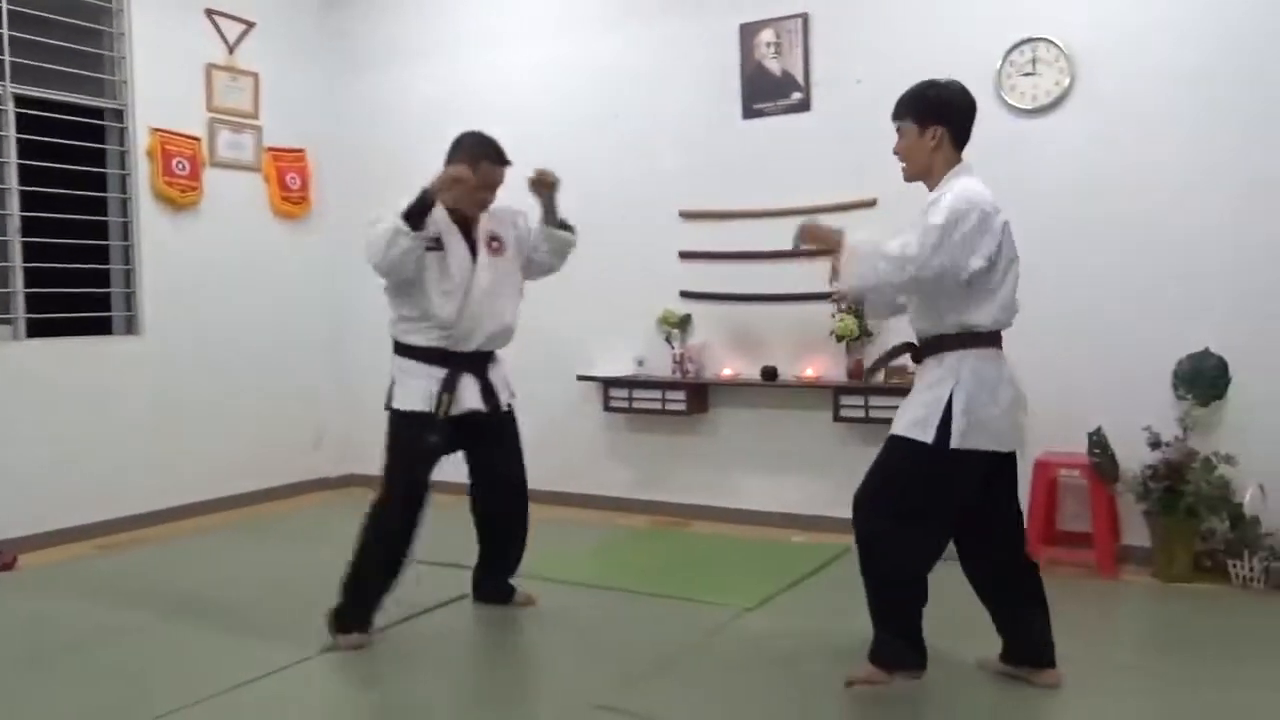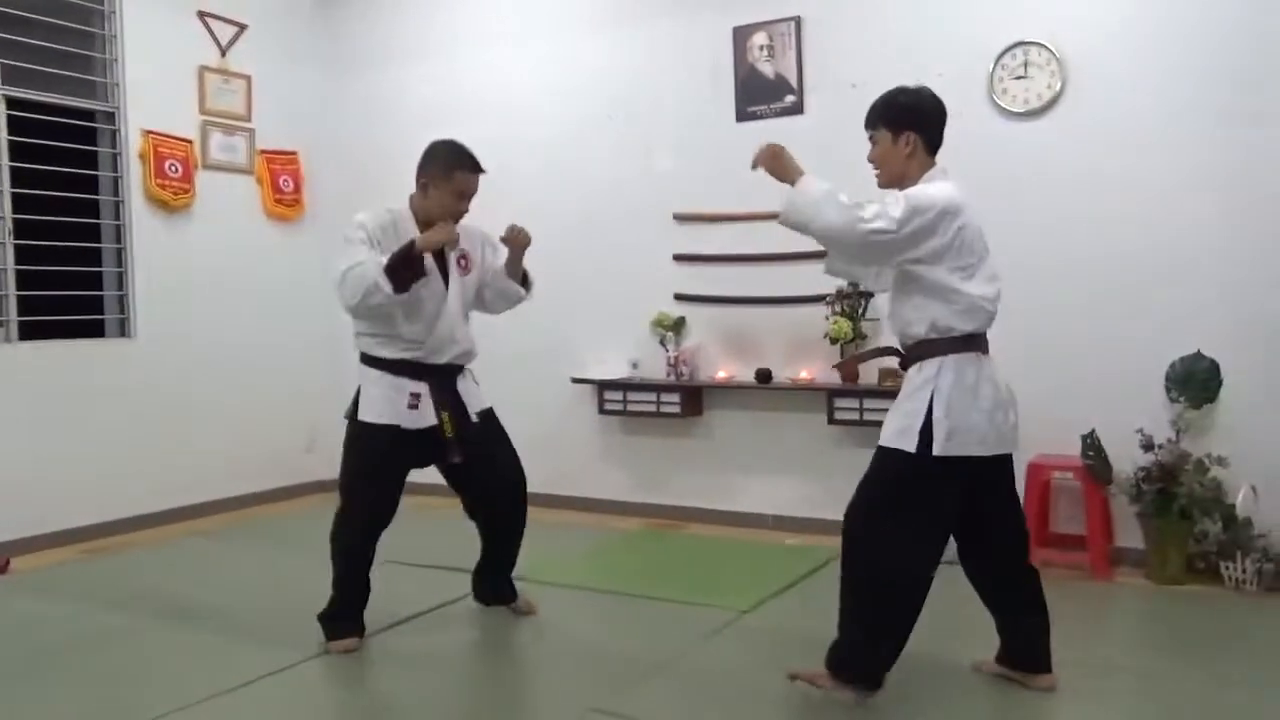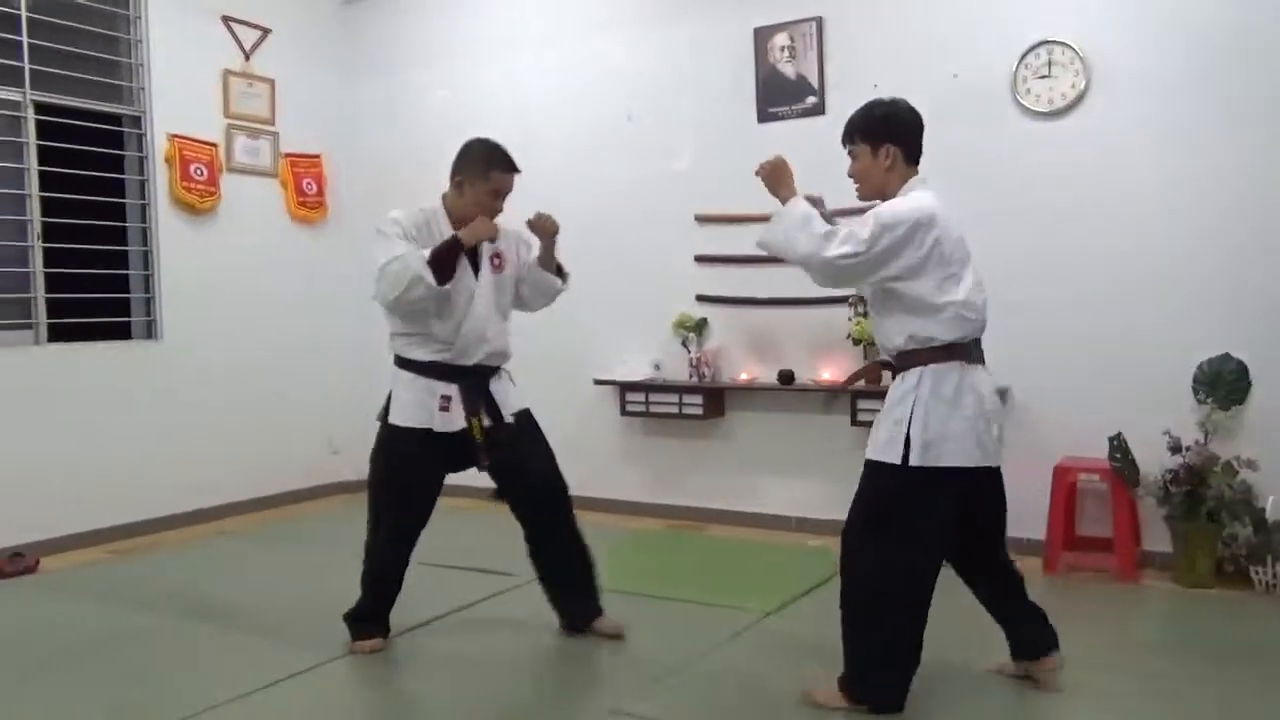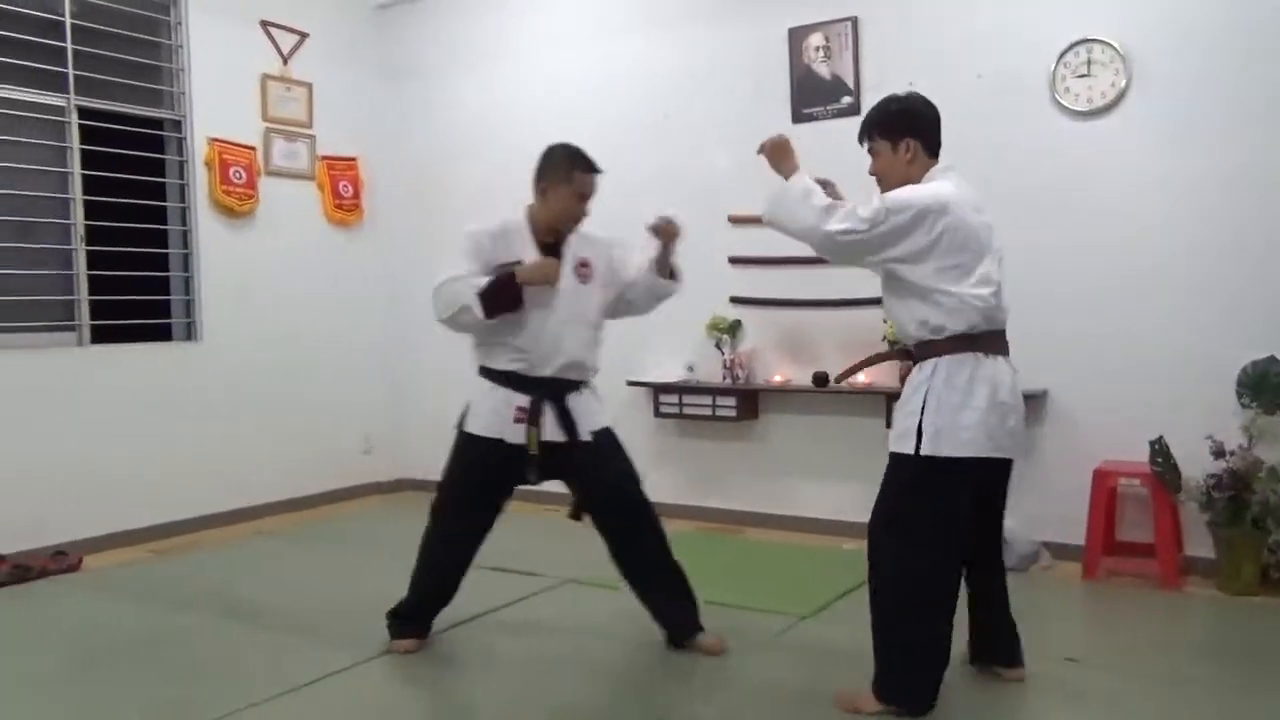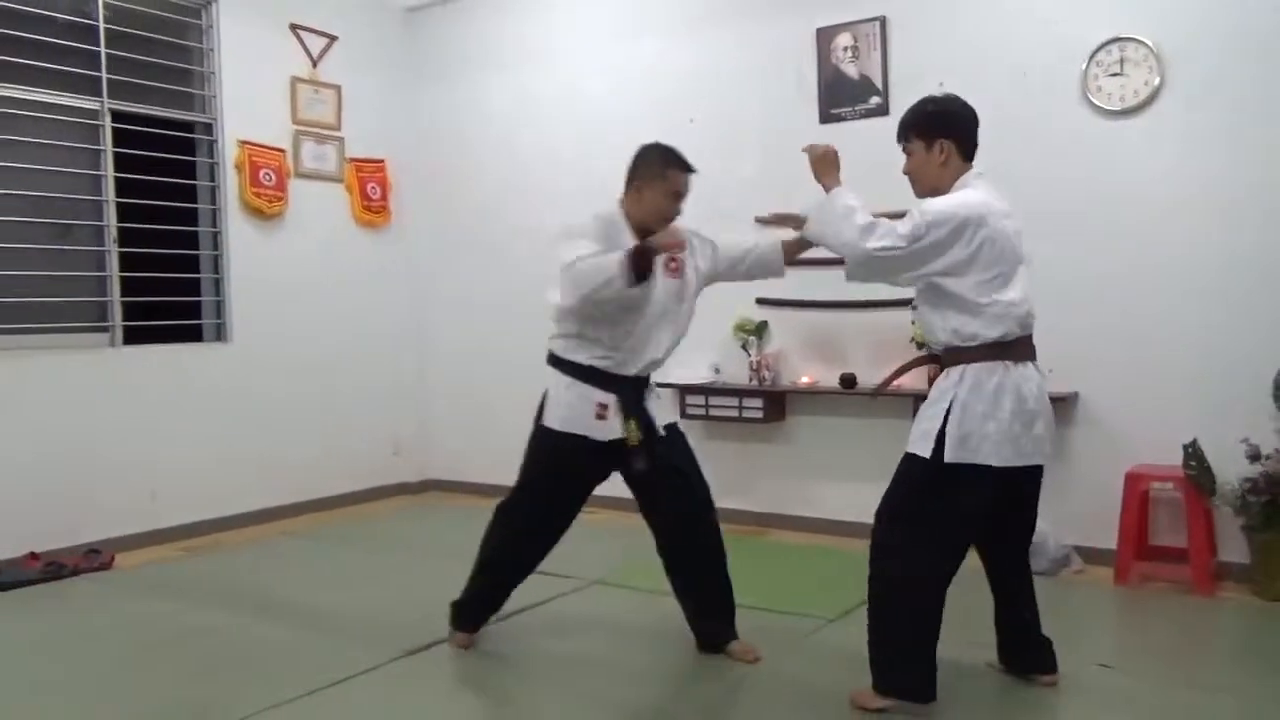
dt=0.2s
person 1, frame 1
left shoulder: (963, 202)
right shoulder: (956, 201)
left elbow: (910, 266)
right elbow: (921, 283)
left wrist: (840, 247)
right wrist: (854, 264)
left hip: (961, 385)
right hip: (973, 383)
left knee: (884, 514)
right knee: (989, 531)
left ankle: (898, 653)
right ankle: (1032, 654)
person 1, frame 2
left shoulder: (932, 204)
right shoulder: (934, 206)
left elbow: (858, 232)
right elbow: (876, 263)
left wrist: (795, 179)
right wrist: (814, 206)
left hip: (946, 389)
right hip: (968, 390)
left knee: (879, 527)
right knee: (991, 534)
left ankle: (855, 666)
right ankle: (1028, 656)
person 1, frame 3
left shoulder: (906, 217)
right shoulder: (920, 214)
left elbow: (831, 260)
right elbow: (854, 263)
left wrist: (788, 198)
right wrist: (816, 219)
left hip: (931, 398)
right hip: (961, 394)
left knee: (878, 544)
right knee: (974, 539)
left ankle: (870, 686)
right ankle: (1036, 649)
person 1, frame 4
left shoulder: (922, 205)
right shoulder: (954, 202)
left elbow: (836, 233)
right elbow: (866, 238)
left wrist: (790, 173)
right wrist: (832, 200)
left hip: (951, 387)
right hip: (985, 384)
left knee: (905, 539)
right knee: (972, 530)
right ankle: (997, 650)
person 1, frame 5
left shoulder: (957, 214)
right shoulder: (983, 207)
left elbow: (875, 249)
right elbow: (897, 253)
left wrist: (832, 187)
right wrist: (816, 225)
left hip: (977, 393)
right hip: (1016, 390)
left knee: (907, 534)
right knee: (1004, 537)
left ankle: (901, 679)
right ankle: (1029, 655)
person 2, frame 1
left shoulder: (504, 222)
right shoulder: (413, 220)
left elbow: (546, 255)
right elbow: (385, 258)
left wrist: (549, 206)
right wrist: (432, 196)
left hip: (482, 379)
right hip: (420, 379)
left knee: (506, 491)
right knee: (401, 496)
left ankle: (493, 582)
right ankle: (354, 611)
person 2, frame 2
left shoulder: (470, 240)
right shoulder: (373, 229)
left elbow: (497, 297)
right elbow: (356, 295)
left wrist: (513, 259)
right wrist: (417, 250)
left hip: (452, 389)
right hip: (390, 393)
left knee: (504, 488)
right knee: (363, 511)
left ankle: (494, 585)
right ankle: (343, 619)
person 2, frame 3
left shoulder: (503, 240)
right shoulder: (404, 226)
left elbow: (534, 296)
right elbow: (395, 291)
left wrist: (548, 250)
right wrist: (457, 245)
left hip: (490, 391)
right hip: (423, 396)
left knee: (545, 493)
right knee: (395, 513)
left ankle: (580, 609)
right ankle: (369, 619)
person 2, frame 4
left shoulder: (596, 249)
right shoulder: (488, 242)
left elbow: (639, 297)
right elbow: (450, 307)
left wrist: (663, 253)
right wrist: (515, 280)
left hip: (571, 407)
right hip: (502, 406)
left knee: (626, 508)
right knee: (457, 517)
left ankle: (682, 622)
right ankle: (412, 620)
person 2, frame 5
left shoulder: (683, 246)
right shoulder: (590, 233)
left elbow: (739, 258)
right elbow: (587, 288)
left wrist: (801, 243)
right wrist: (649, 252)
left hip: (637, 404)
right hip: (578, 401)
left knee: (690, 510)
right knee: (531, 513)
left ankle: (716, 629)
right ankle: (470, 614)
